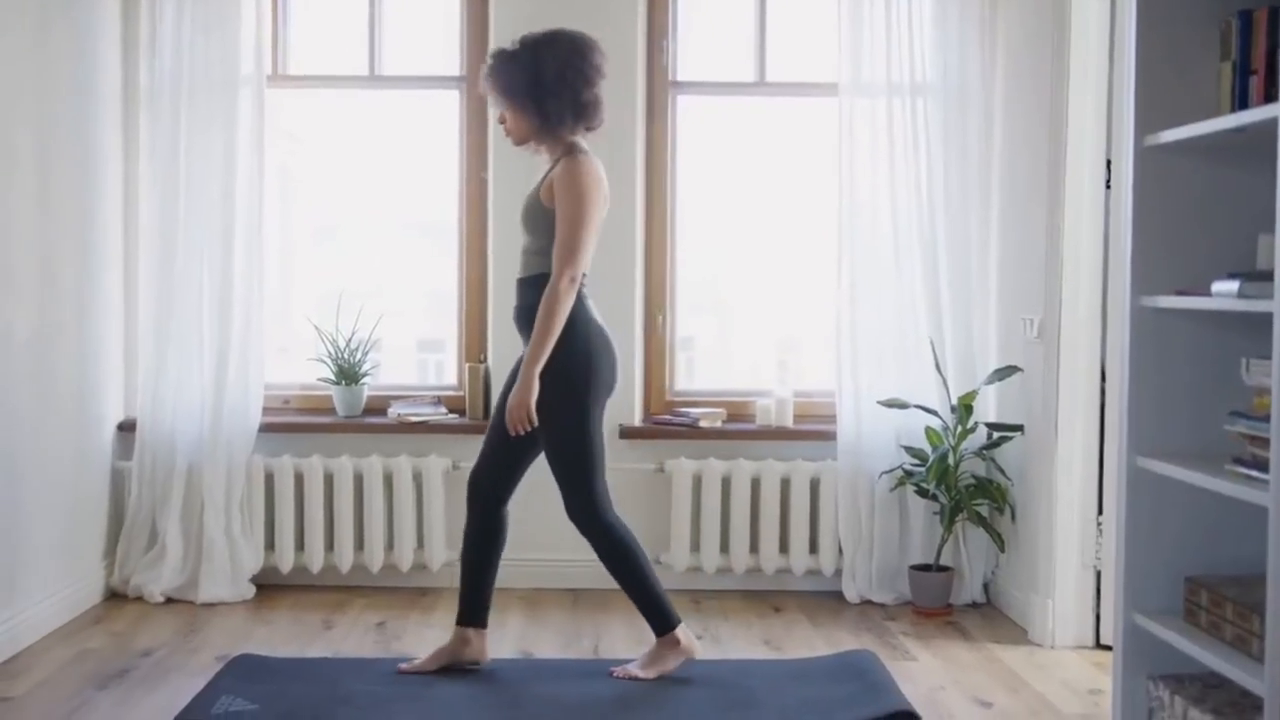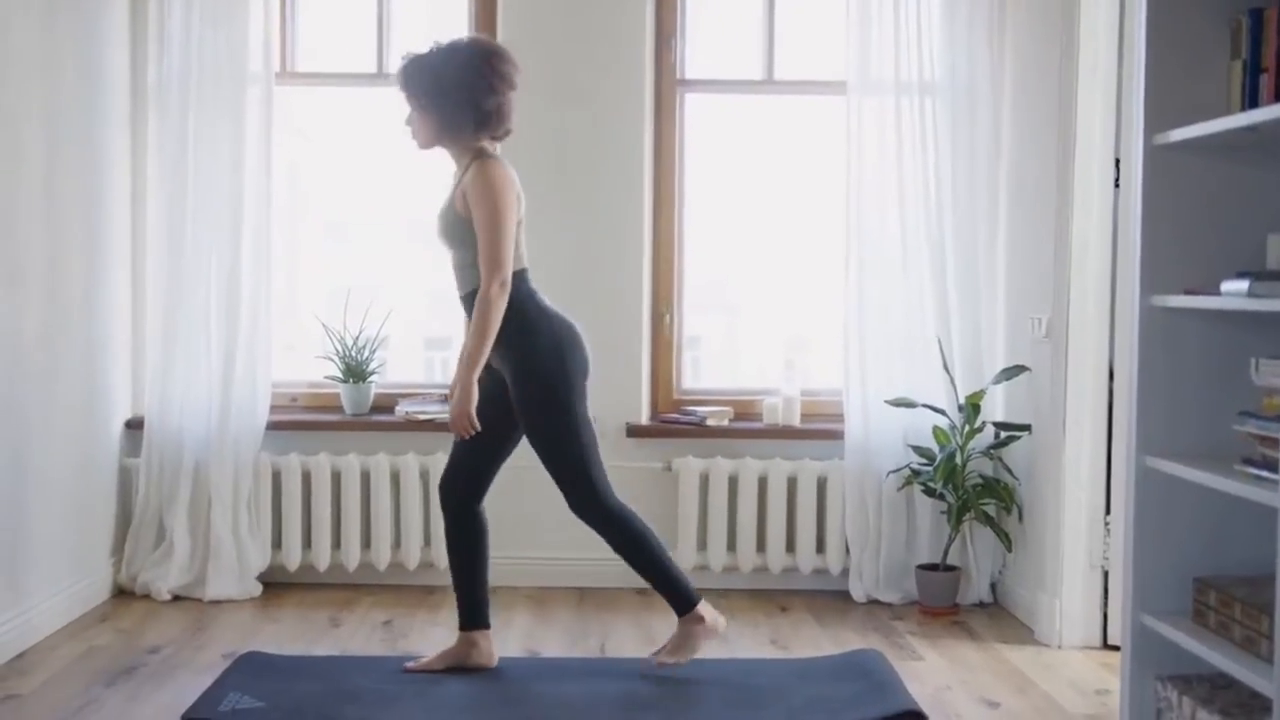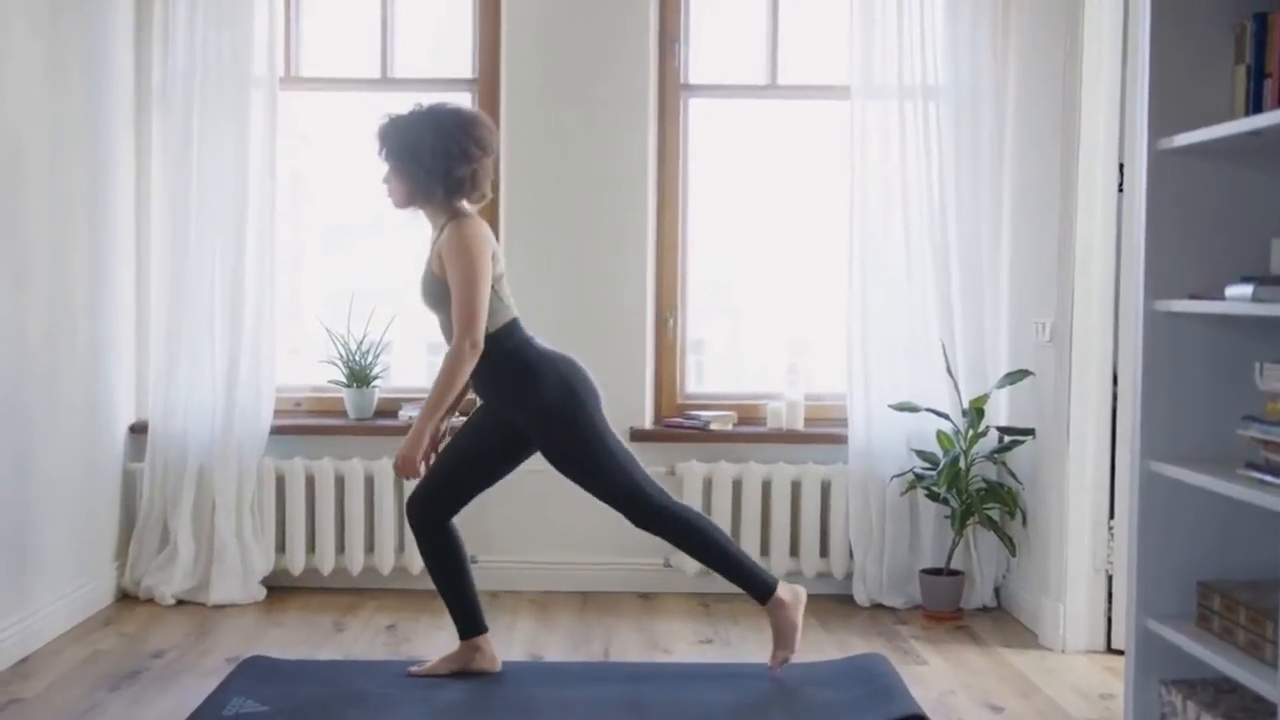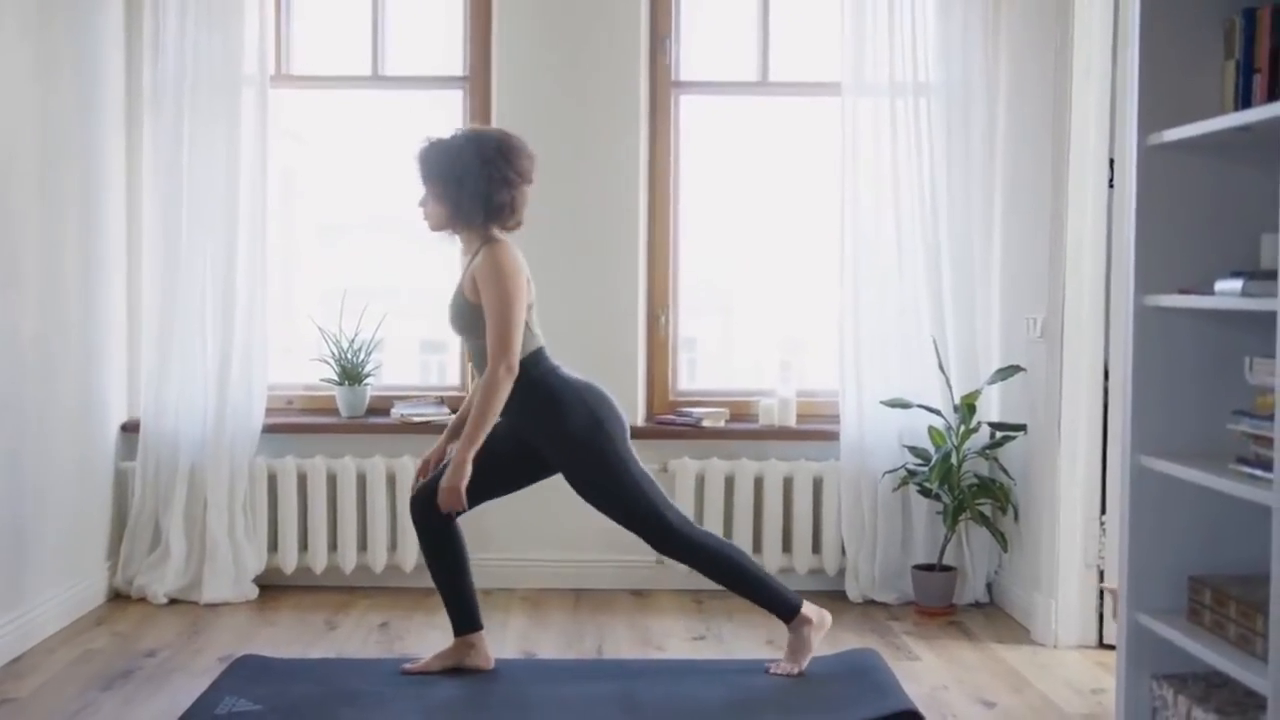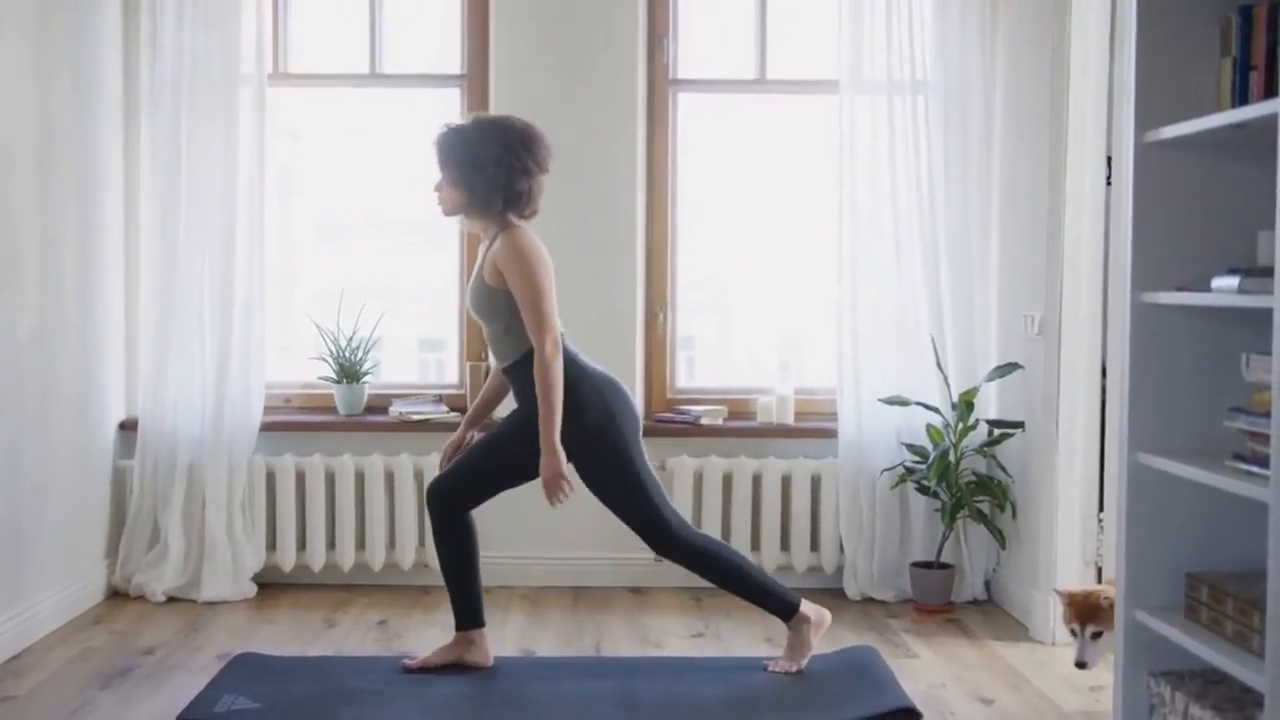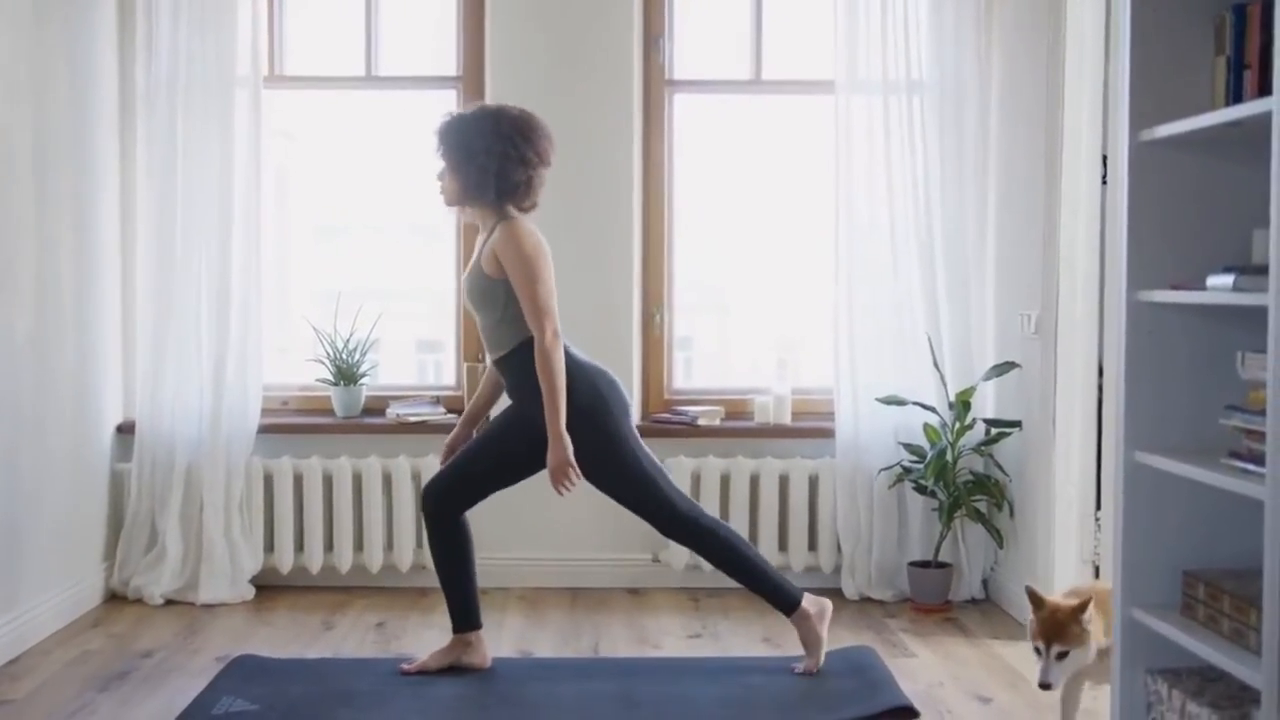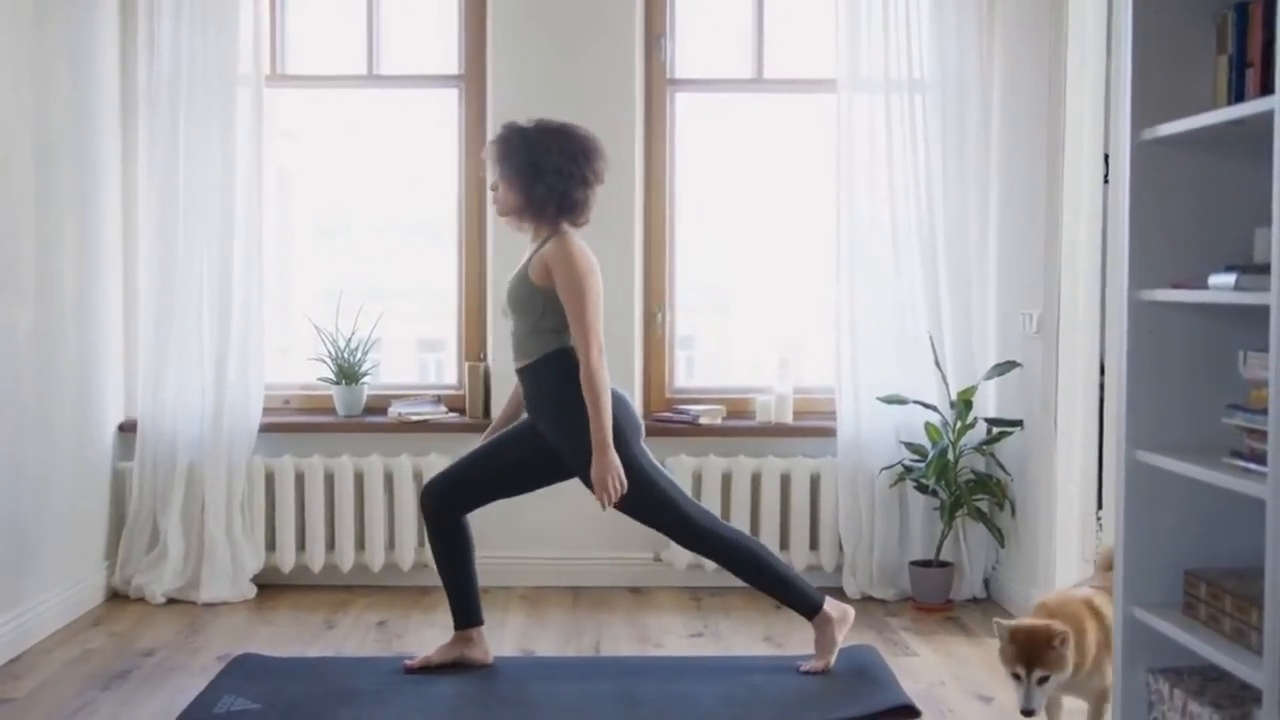
dt=0.3s
person 1, frame 1
left shoulder: (578, 171)
right shoulder: (560, 167)
left elbow: (564, 280)
left wrist: (528, 376)
left hip: (569, 355)
right hip: (554, 350)
left knee: (587, 504)
right knee: (485, 488)
left ankle: (671, 637)
right ankle: (468, 638)
person 1, frame 2
left shoulder: (488, 174)
right shoulder: (471, 173)
left elbow: (496, 283)
left wrist: (468, 381)
right wrist: (476, 370)
left hip: (541, 353)
right hip: (518, 356)
left knee: (590, 499)
right knee: (458, 491)
left ankle: (693, 615)
right ankle: (473, 641)
person 1, frame 3
left shoulder: (464, 235)
right shoulder: (449, 232)
left elbow: (468, 345)
left wrist: (421, 431)
right wrist: (436, 426)
left hip: (549, 395)
right hip: (515, 400)
left knee: (647, 506)
right knee: (425, 507)
left ankle: (776, 596)
right ankle: (475, 646)
person 1, frame 4
left shoulder: (497, 260)
right shoulder: (481, 258)
left elbow: (506, 367)
right elbow: (493, 369)
left wrist: (463, 459)
right wrist: (447, 442)
left hip: (572, 420)
right hip: (539, 422)
left knee: (671, 533)
right knee: (429, 505)
left ankle: (803, 617)
right ankle: (469, 644)
person 1, frame 5
left shoulder: (516, 246)
right shoulder: (494, 247)
left elbow: (547, 347)
right elbow: (511, 356)
left wrist: (551, 447)
right wrist: (466, 429)
left hip: (588, 410)
right hip: (549, 408)
left knee: (667, 534)
right knee: (446, 494)
left ankle: (802, 615)
right ankle: (470, 640)
person 1, frame 6
left shoulder: (515, 236)
right shoulder: (492, 238)
left elbow: (548, 336)
left wrist: (558, 436)
right wrist: (465, 427)
left hip: (579, 402)
right hip: (538, 405)
left knee: (676, 518)
right knee: (440, 499)
left ankle: (804, 610)
right ankle: (467, 642)
person 1, frame 7
left shoulder: (565, 251)
right shoulder: (541, 253)
left elbow: (591, 354)
left wrist: (605, 450)
right wrist: (493, 434)
left hip: (584, 419)
right hip: (552, 423)
left knee: (694, 528)
right knee: (440, 497)
left ankle: (825, 613)
right ankle: (469, 639)
